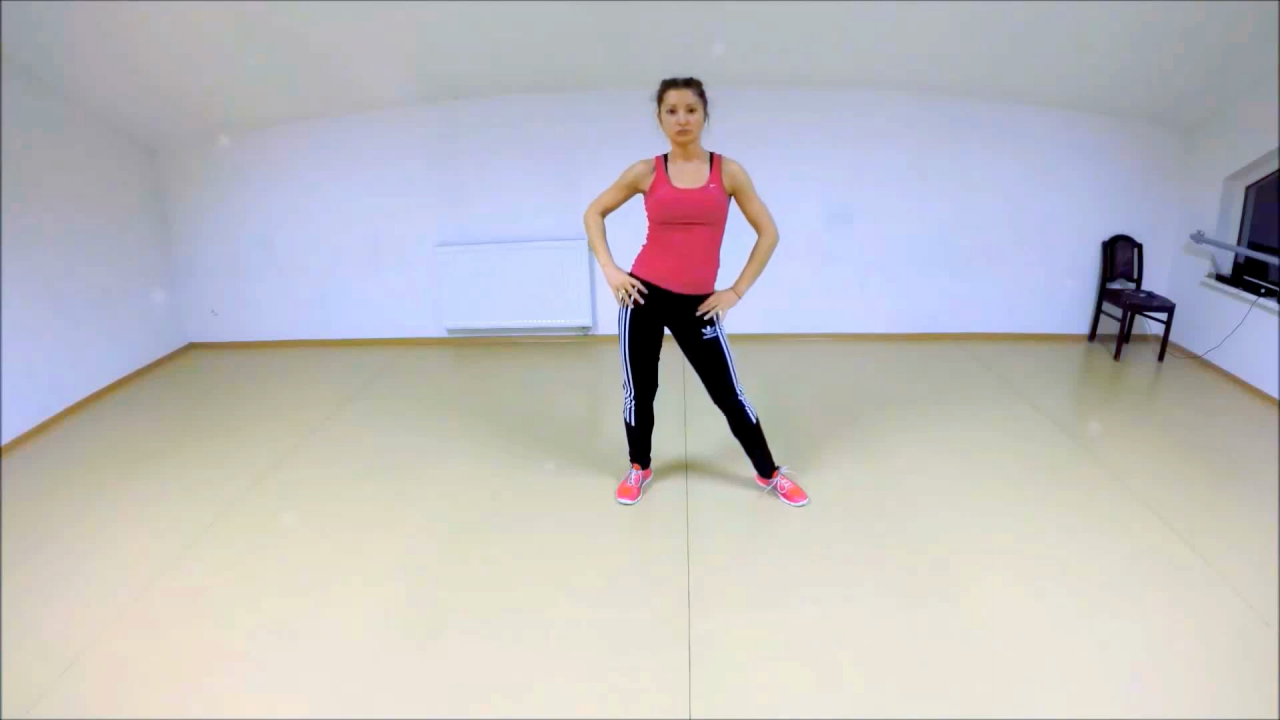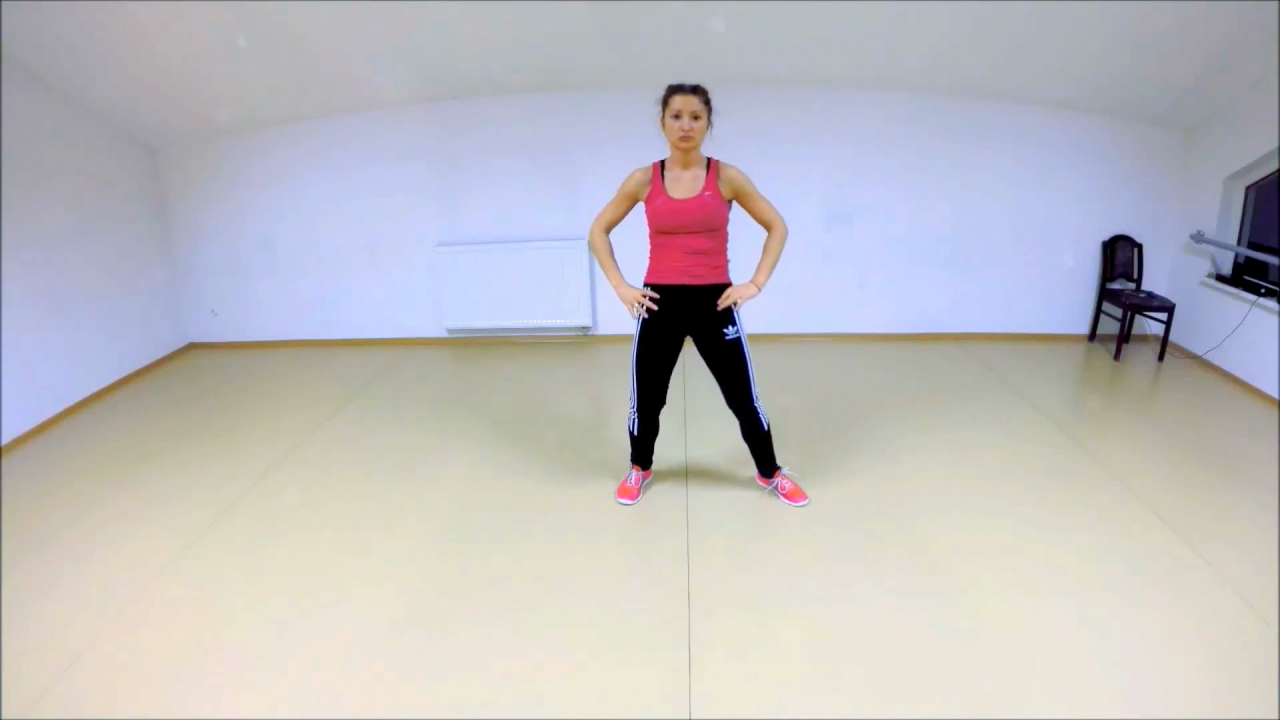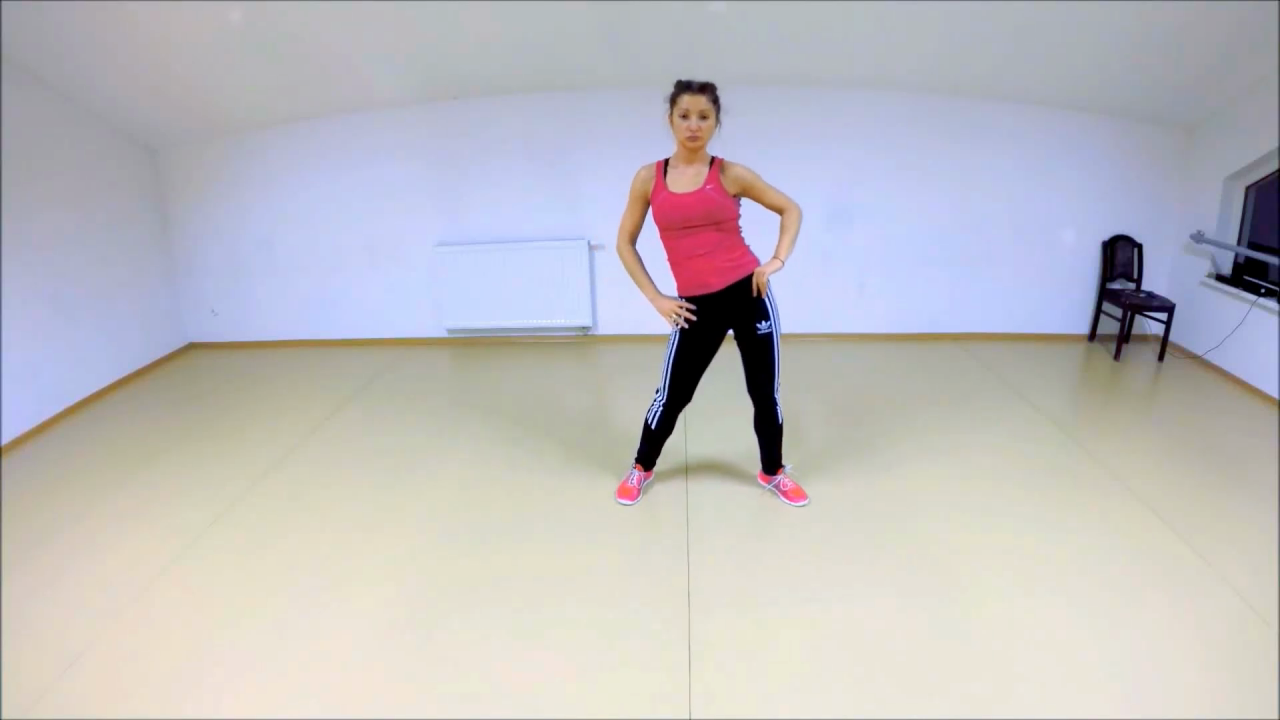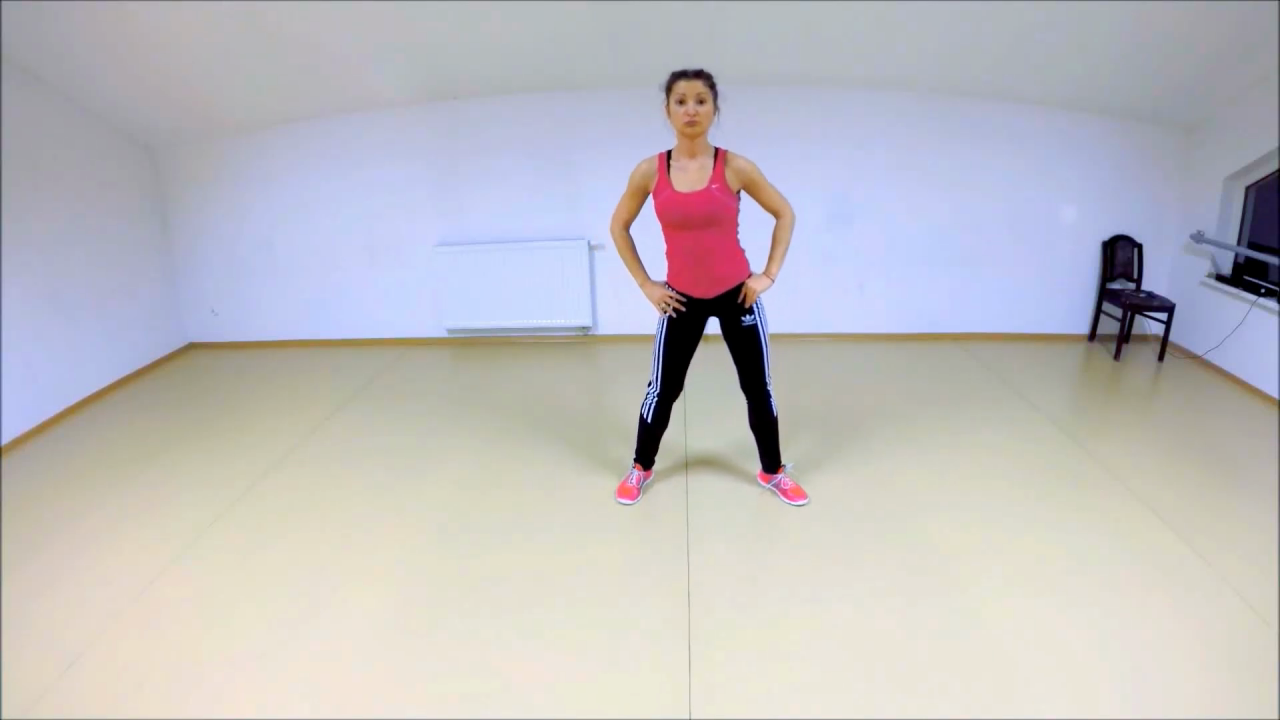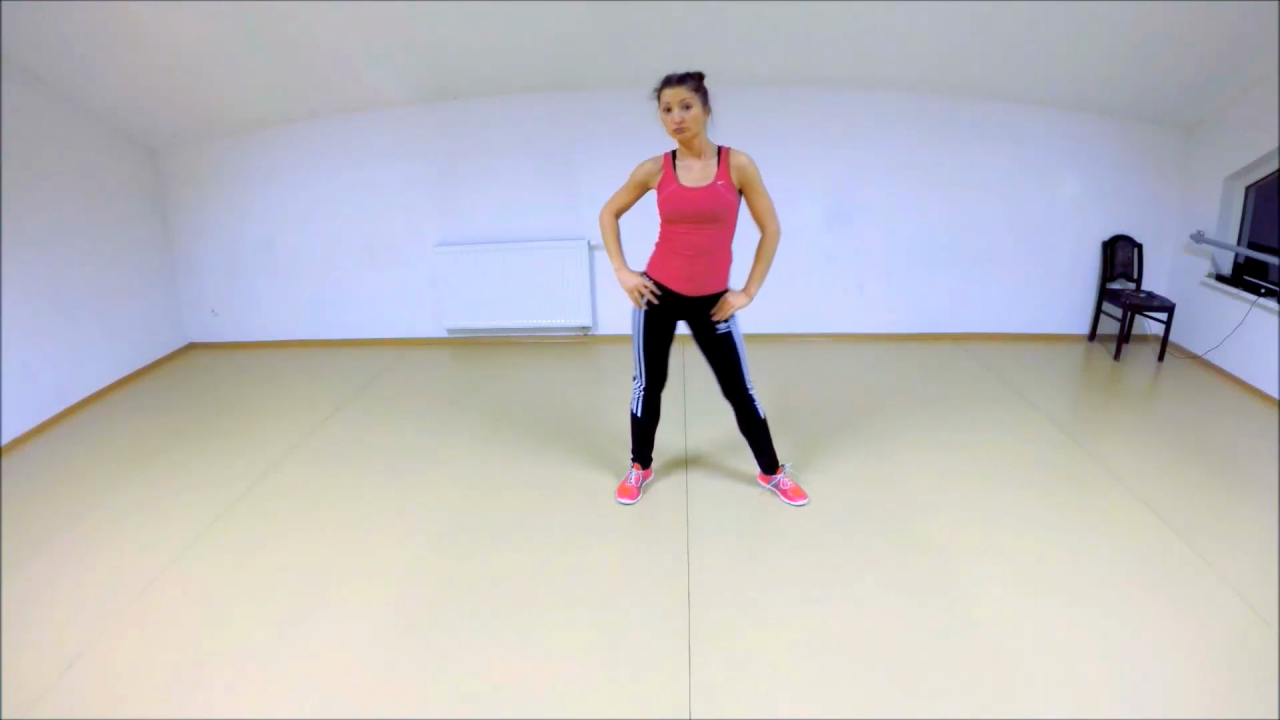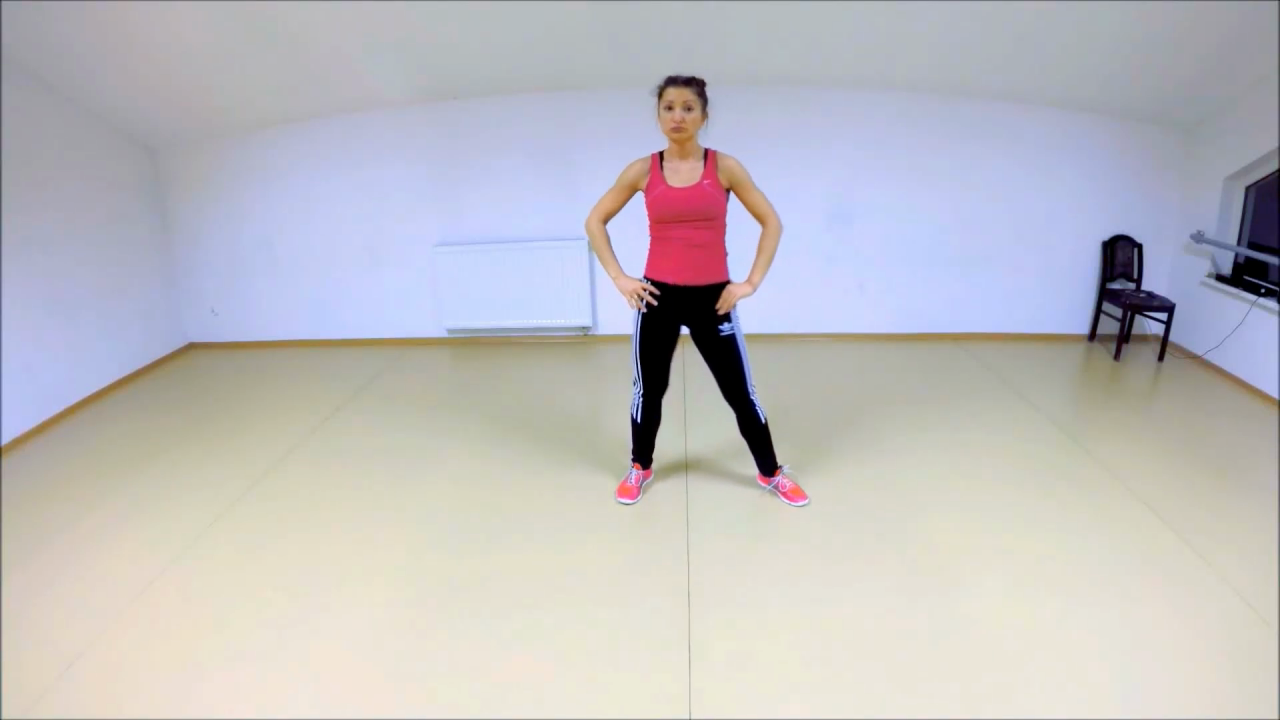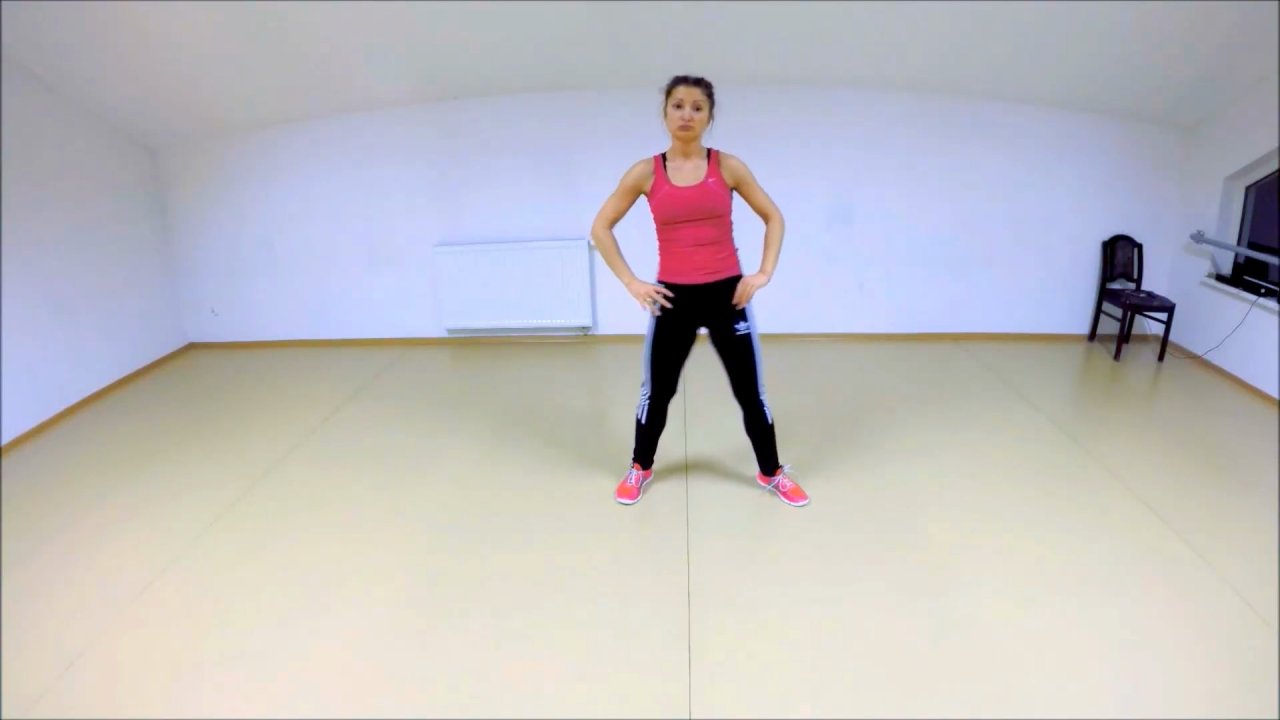
dt=0.4s
person 1, frame 1
left shoulder: (728, 171)
right shoulder: (645, 172)
left elbow: (768, 232)
right elbow: (594, 212)
left wrist: (737, 291)
right wrist: (609, 268)
left hip: (698, 304)
right hip: (644, 294)
left knee: (728, 395)
right knee: (639, 390)
left ankle: (769, 473)
right ankle: (639, 466)
person 1, frame 2
left shoulder: (726, 176)
right shoulder: (643, 180)
left elbow: (777, 226)
right elbow: (599, 230)
left wrist: (755, 284)
right wrist: (620, 286)
left hip: (714, 302)
right hip: (660, 304)
left knee: (744, 401)
right knee: (646, 402)
left ankle: (770, 473)
right ankle: (639, 468)
person 1, frame 3
left shoulder: (731, 174)
right shoulder: (648, 178)
left elbow: (790, 209)
right elbow: (625, 242)
left wrist: (778, 259)
right wrist: (656, 298)
left hip: (748, 293)
right hip: (696, 306)
left knee: (765, 393)
right knee: (672, 395)
left ankle: (772, 471)
right ankle: (642, 467)
person 1, frame 4
left shoulder: (735, 167)
right shoulder: (649, 171)
left elbow: (784, 213)
right elbow: (619, 227)
left wrist: (770, 274)
right wrist: (646, 285)
left hip: (737, 293)
right hip: (682, 299)
left knee: (757, 387)
right knee: (664, 388)
left ankle: (772, 471)
right ankle: (641, 467)
person 1, frame 5
left shoulder: (738, 165)
right shoulder: (654, 170)
left elbow: (770, 229)
right elbow: (609, 214)
left wrist: (747, 291)
right wrist: (622, 272)
left hip: (713, 300)
right hip: (658, 294)
left knee: (739, 389)
right knee: (648, 384)
left ankle: (771, 471)
right ankle: (640, 466)
person 1, frame 6
left shoulder: (724, 167)
right shoulder: (642, 170)
left elbow: (771, 223)
right elbow: (596, 221)
left wrist: (751, 282)
right wrist: (618, 277)
left hip: (711, 300)
right hip: (658, 296)
left knee: (740, 392)
right knee: (649, 389)
left ankle: (770, 472)
right ankle: (640, 467)
person 1, frame 7
left shoulder: (728, 166)
right shoulder: (645, 172)
left elbow: (773, 216)
right elbow: (601, 227)
left wrist: (765, 272)
right wrist: (632, 282)
left hip: (726, 294)
right hip: (674, 298)
left knee: (751, 393)
right knee: (657, 392)
left ankle: (771, 472)
right ankle: (640, 467)
